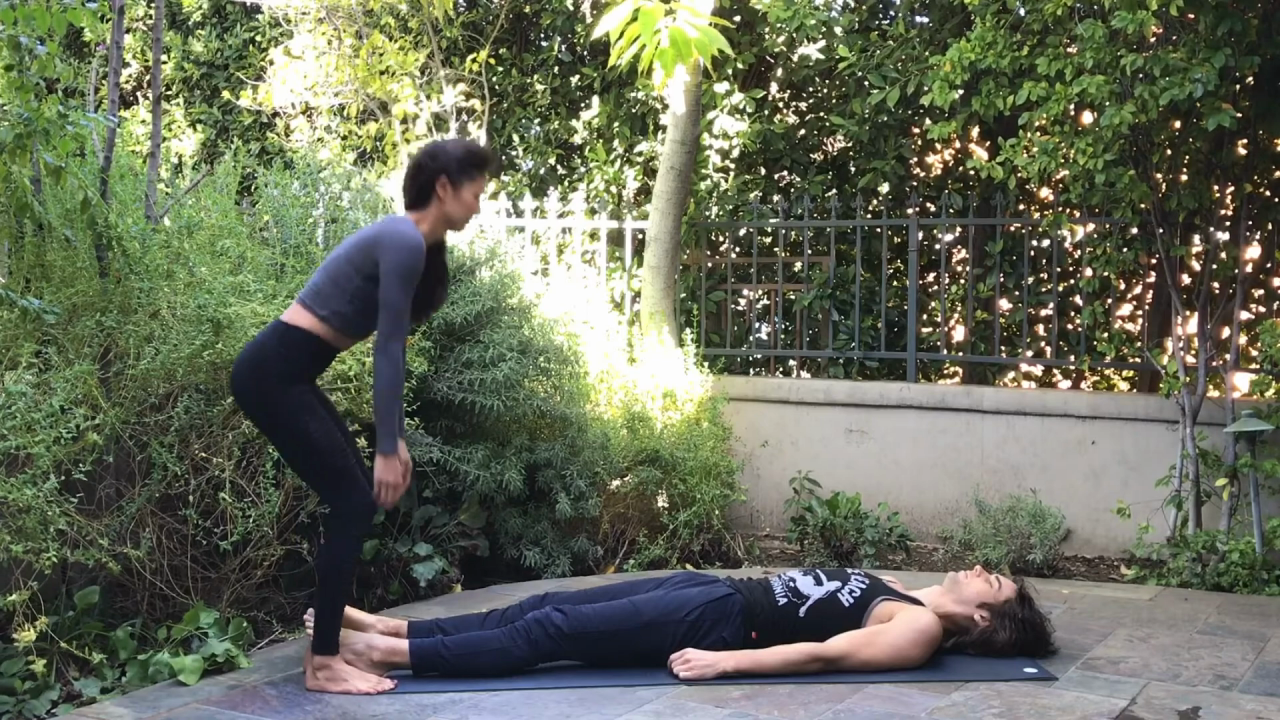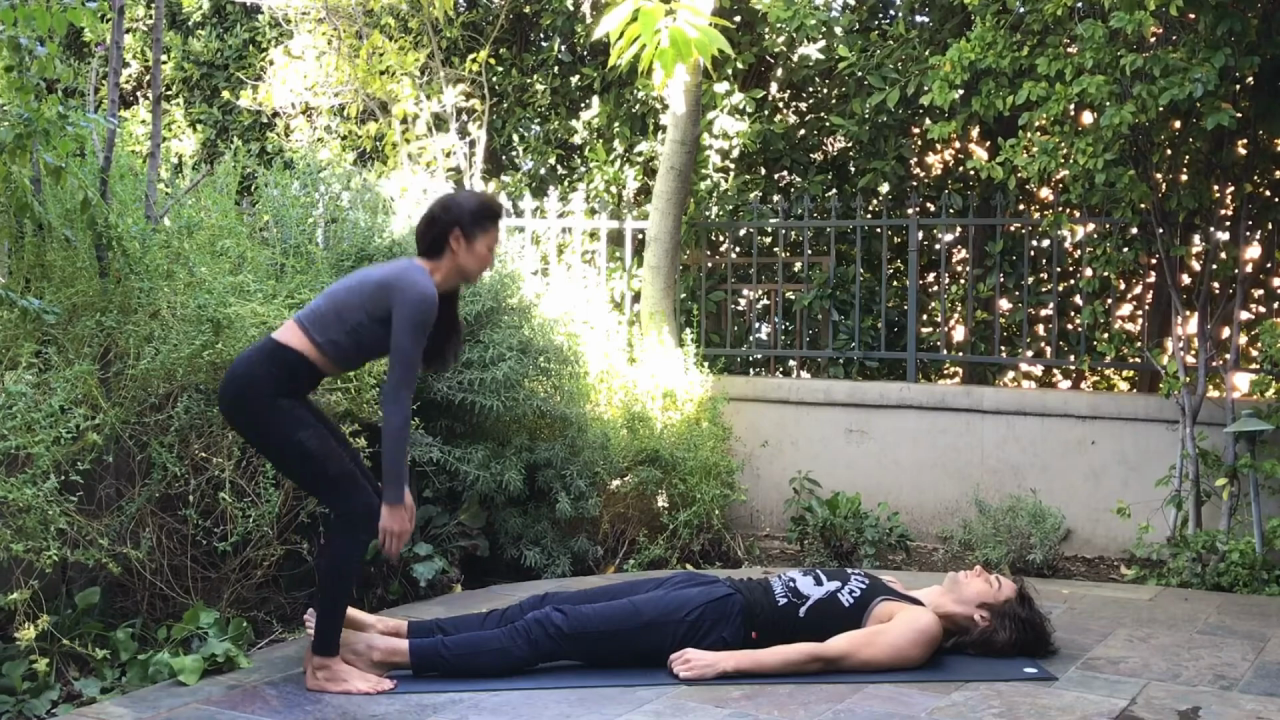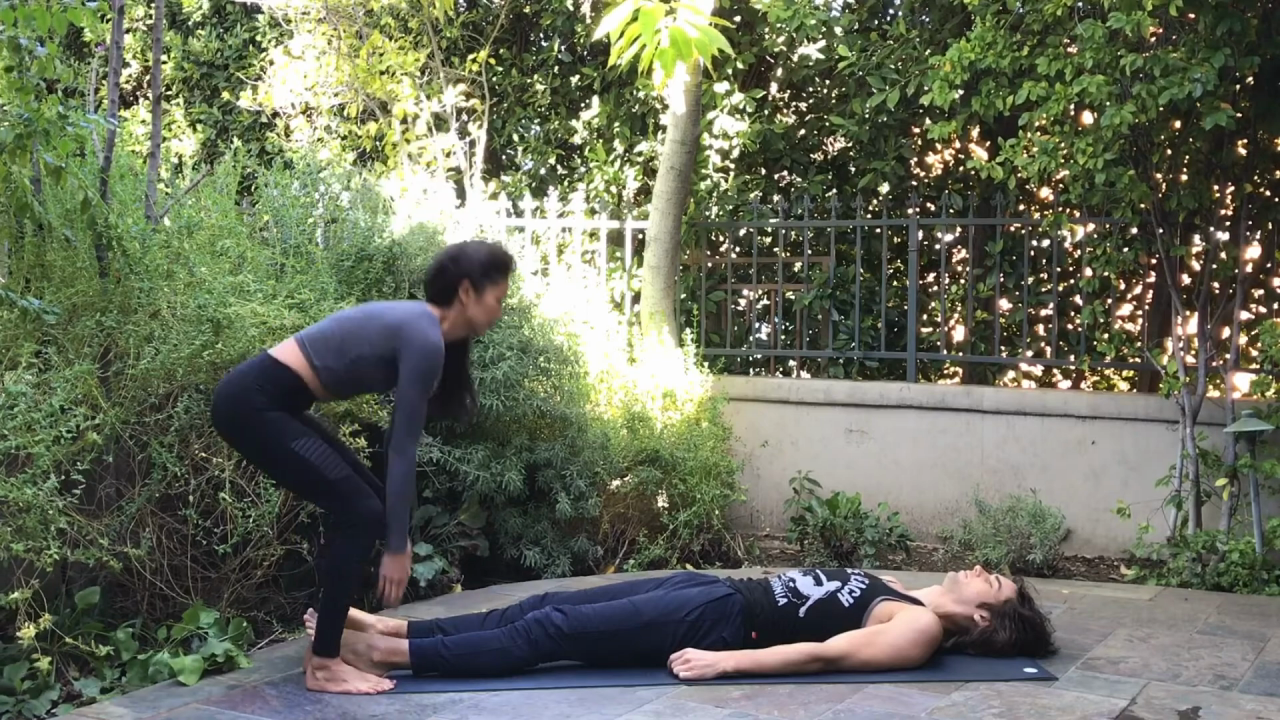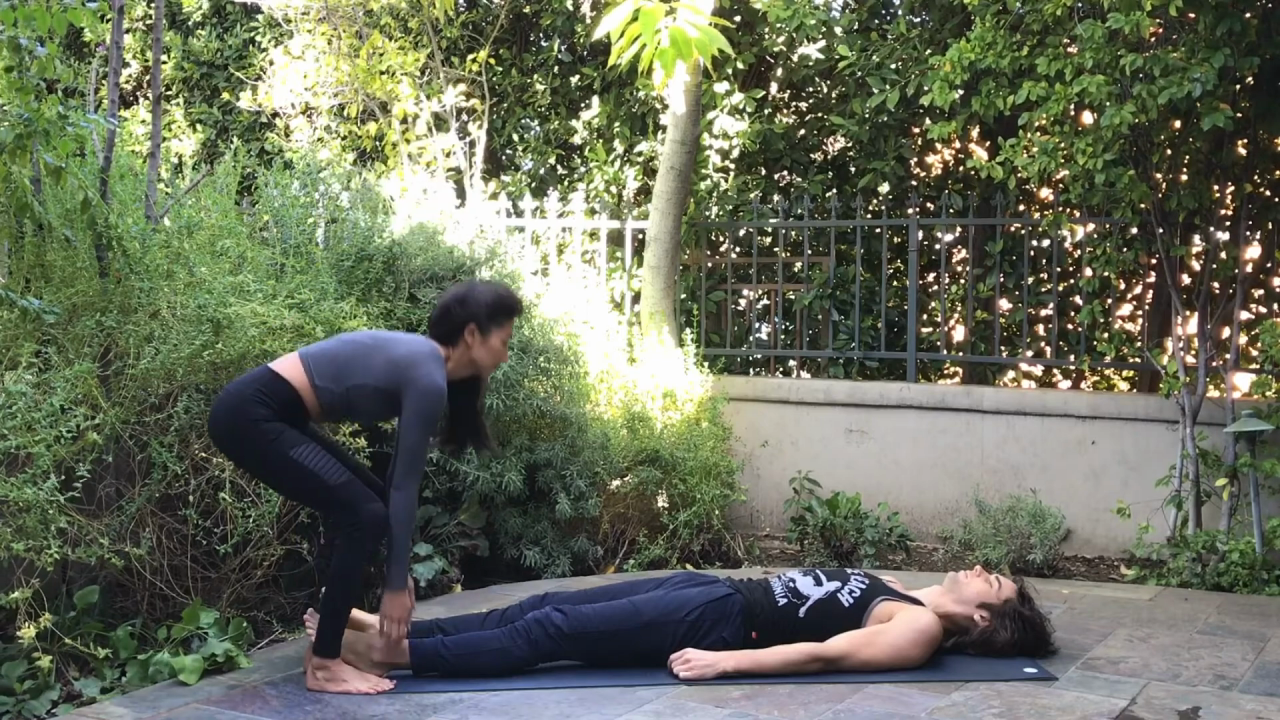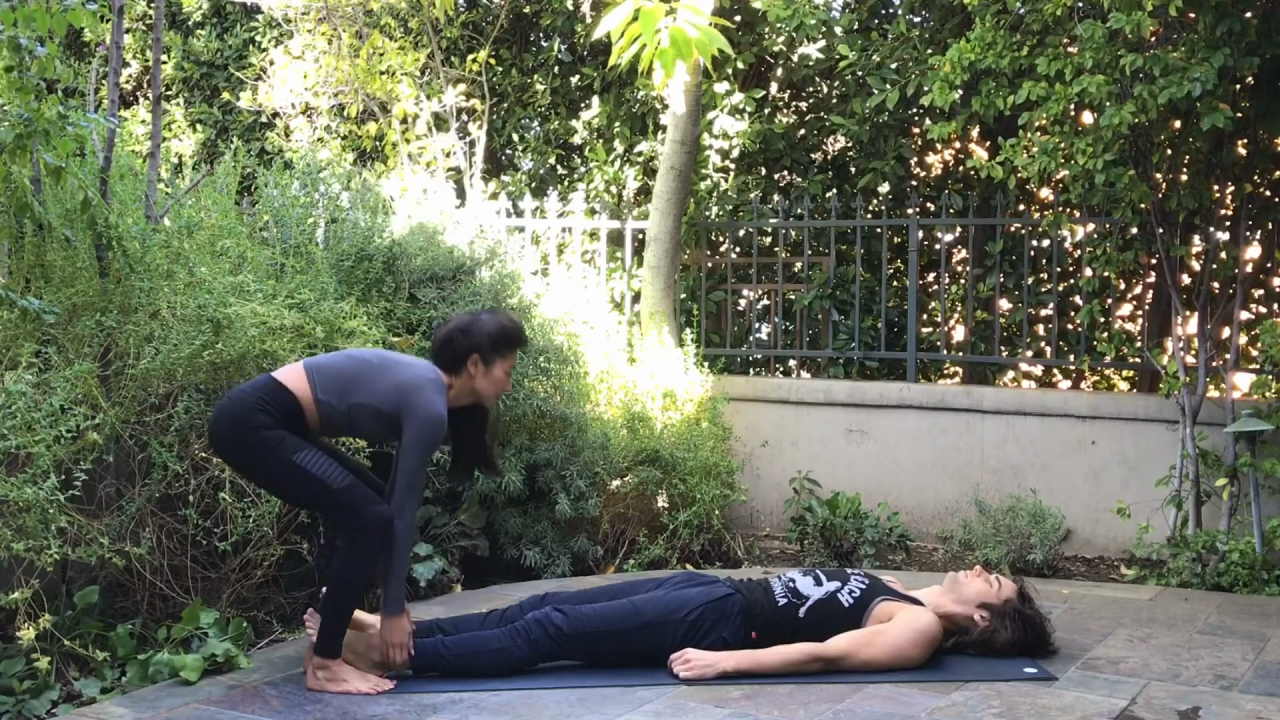
dt=0.1s
person 1, frame 1
left shoulder: (921, 629)
right shoulder: (901, 591)
left elbow: (825, 655)
left wrist: (724, 661)
left hip: (725, 620)
right hip: (720, 589)
left knee: (552, 630)
right knee: (550, 603)
left ankle: (385, 653)
right ankle: (387, 626)
person 1, frame 2
left shoulder: (920, 629)
right shoulder: (899, 592)
left elbow: (824, 655)
left wrist: (724, 661)
left hip: (725, 620)
right hip: (719, 588)
left knee: (552, 630)
right knee: (552, 604)
left ankle: (386, 653)
right ankle: (387, 626)
person 1, frame 3
left shoulder: (920, 629)
right shoulder: (901, 594)
left elbow: (826, 655)
left wrist: (725, 661)
left hip: (725, 618)
right hip: (723, 594)
left knee: (552, 630)
right knee: (551, 603)
left ankle: (388, 652)
right ankle: (388, 625)
person 1, frame 4
left shoulder: (920, 629)
right shoulder: (900, 594)
left elbow: (825, 654)
left wrist: (725, 661)
left hip: (725, 618)
right hip: (723, 593)
left knee: (552, 629)
right knee: (552, 603)
left ankle: (388, 653)
right ankle: (391, 625)
person 1, frame 5
left shoulder: (920, 631)
right shoulder: (901, 593)
left elbow: (826, 654)
left wrist: (725, 662)
left hip: (723, 622)
right hip: (719, 591)
left knee: (552, 632)
right knee: (548, 605)
left ankle: (388, 653)
right ankle: (392, 626)
person 2, frame 1
left shoulder: (406, 238)
right shoulder: (407, 242)
left elbow: (390, 351)
right elbow: (387, 353)
left wrist: (394, 440)
right wrist: (389, 450)
left hip: (286, 372)
right hip: (272, 374)
left knee: (358, 496)
right knee: (354, 500)
left ankle: (328, 643)
right ankle: (323, 663)
person 2, frame 2
left shoulder: (414, 282)
right shoulder: (418, 291)
left elbow: (398, 396)
right elbow: (397, 400)
left wrist: (396, 486)
right wrist: (392, 499)
left hip: (275, 386)
right hip: (260, 389)
left knee: (358, 501)
right knee: (357, 506)
left ankle: (328, 641)
right ankle: (323, 662)
person 2, frame 3
left shoulder: (420, 328)
right shoulder: (424, 339)
left elbow: (400, 444)
right elbow: (403, 448)
left wrist: (395, 537)
right wrist: (397, 546)
left hip: (267, 399)
right hip: (250, 403)
left knee: (362, 502)
right knee: (360, 512)
left ankle: (329, 638)
right ankle: (323, 664)
person 2, frame 4
left shoulder: (423, 361)
right shoulder: (428, 378)
left elbow: (398, 480)
right elbow: (405, 483)
left wrist: (398, 570)
right wrist: (396, 584)
left hip: (268, 411)
right hip: (249, 416)
left knee: (371, 505)
right knee: (364, 517)
left ankle: (328, 638)
right ankle: (324, 664)
person 2, frame 5
left shoulder: (425, 386)
right shoulder: (429, 406)
left elbow: (397, 500)
right elbow: (403, 508)
left wrist: (391, 598)
right wrist: (394, 611)
left hip: (264, 417)
right hip: (248, 423)
left knee: (373, 508)
right knee: (367, 517)
left ankle: (325, 639)
right ankle: (324, 664)
